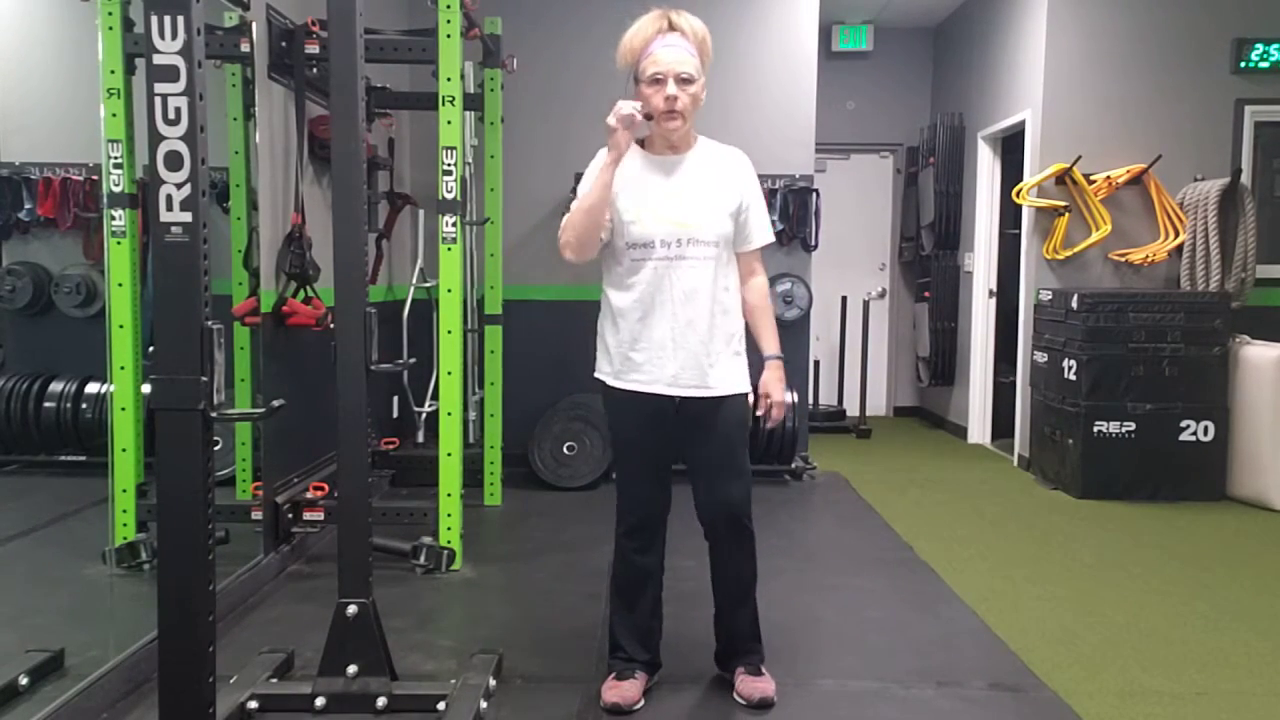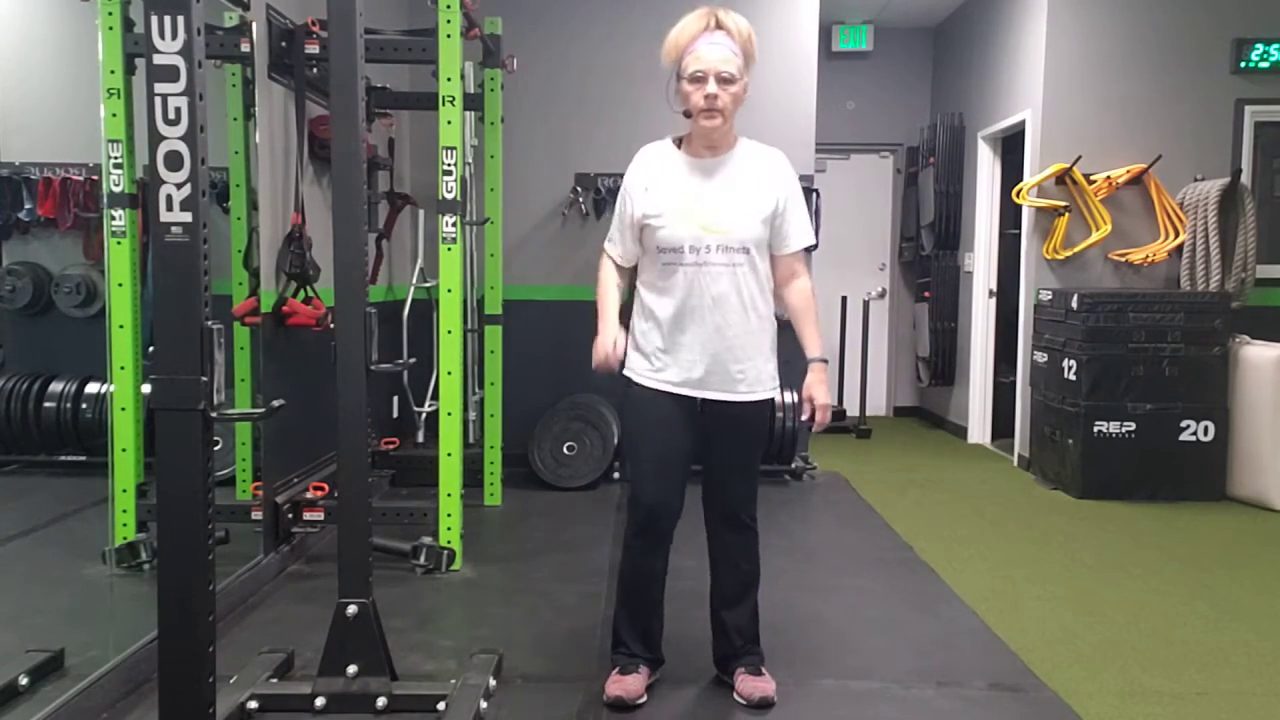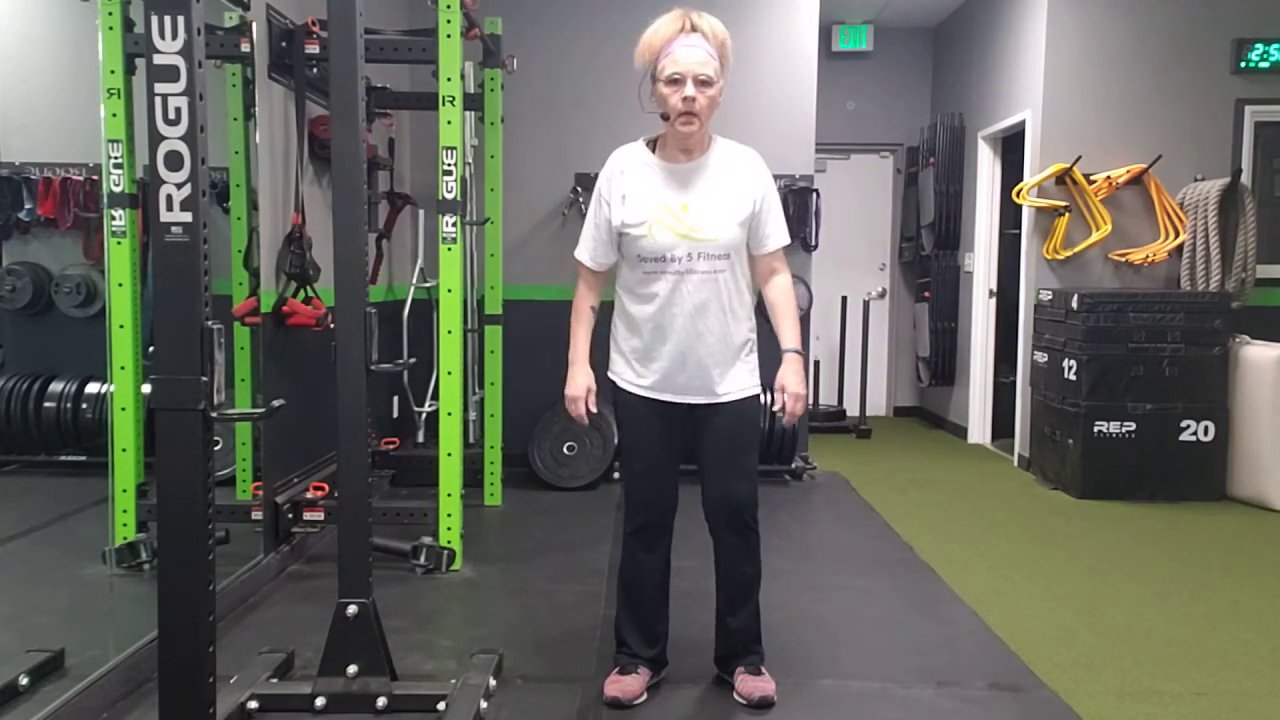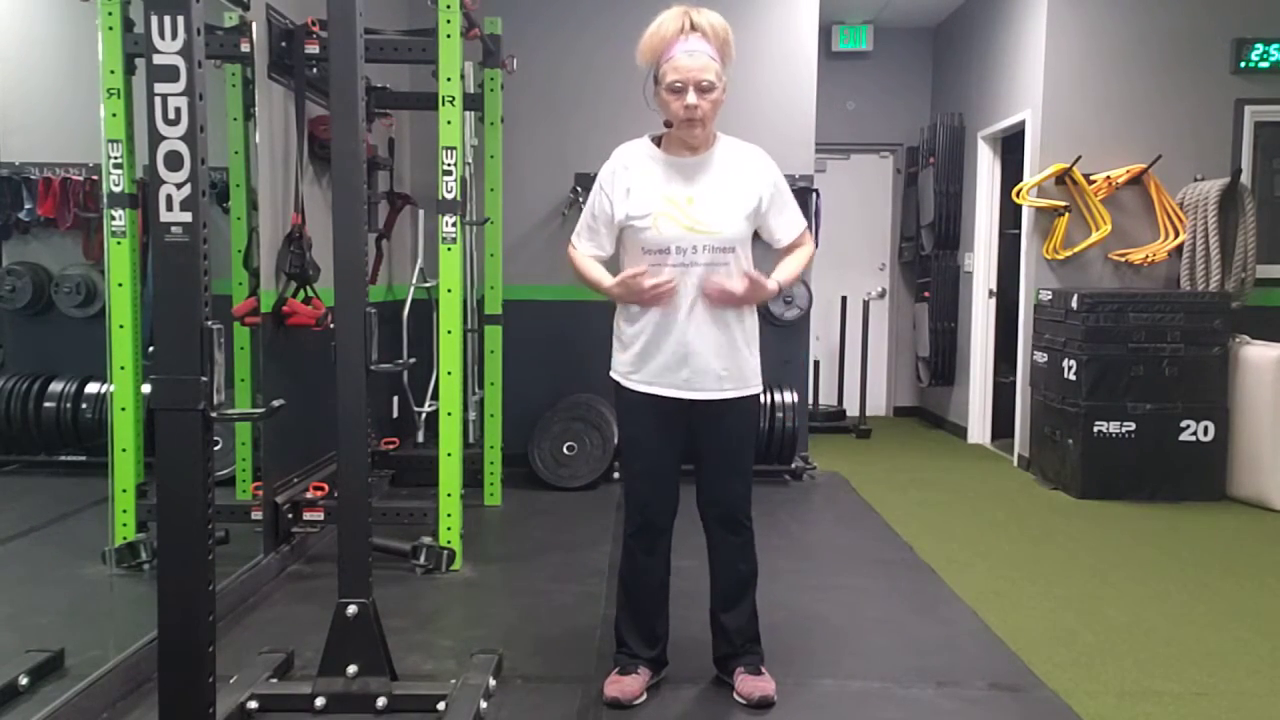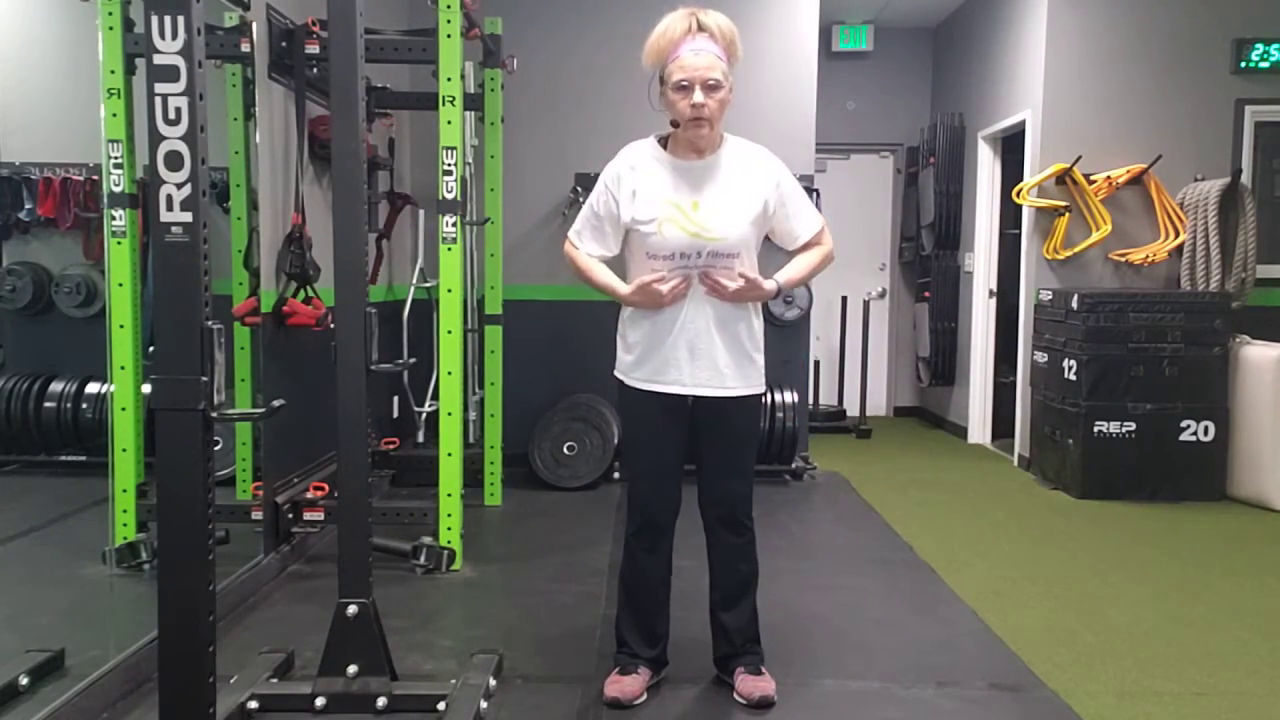
dt=0.4s
person 1, frame 1
left shoulder: (731, 167)
right shoulder: (614, 163)
left elbow: (751, 275)
right elbow: (574, 250)
left wrist: (773, 360)
right wrist: (613, 157)
left hip: (717, 379)
right hip: (634, 379)
left knee: (729, 518)
right knee: (639, 523)
left ankle: (741, 655)
right ankle: (632, 659)
person 1, frame 2
left shoulder: (770, 169)
right shoulder: (648, 166)
left elbow: (793, 277)
right elbow: (615, 261)
left wrist: (817, 362)
right wrist: (608, 325)
left hip: (743, 383)
right hip: (658, 379)
left knee: (734, 521)
right knee: (650, 517)
left ankle: (741, 655)
right ankle: (635, 655)
person 1, frame 3
left shoulder: (747, 170)
right shoulder: (623, 170)
left elbow: (773, 274)
right elbow: (591, 277)
left wrist: (792, 354)
right wrist: (578, 364)
left hip: (729, 384)
right hip: (645, 384)
left knee: (735, 519)
right knee: (647, 523)
left ankle: (741, 656)
right ankle: (638, 655)
person 1, frame 4
left shoulder: (752, 166)
right shoulder: (627, 165)
left elbow: (802, 245)
right elbow: (579, 250)
left wrist: (767, 287)
right wrist: (614, 287)
left hip: (729, 379)
right hip: (647, 379)
left knee: (729, 518)
right knee: (647, 520)
left ankle: (741, 655)
right ankle: (638, 656)
person 1, frame 5
left shoulder: (760, 169)
right shoulder: (631, 167)
left elbow: (820, 245)
right elbow: (576, 246)
left wrist: (768, 287)
right wrist: (626, 293)
left hip: (733, 379)
right hip: (649, 379)
left knee: (731, 518)
right knee: (649, 519)
left ankle: (741, 655)
right ankle: (638, 655)
